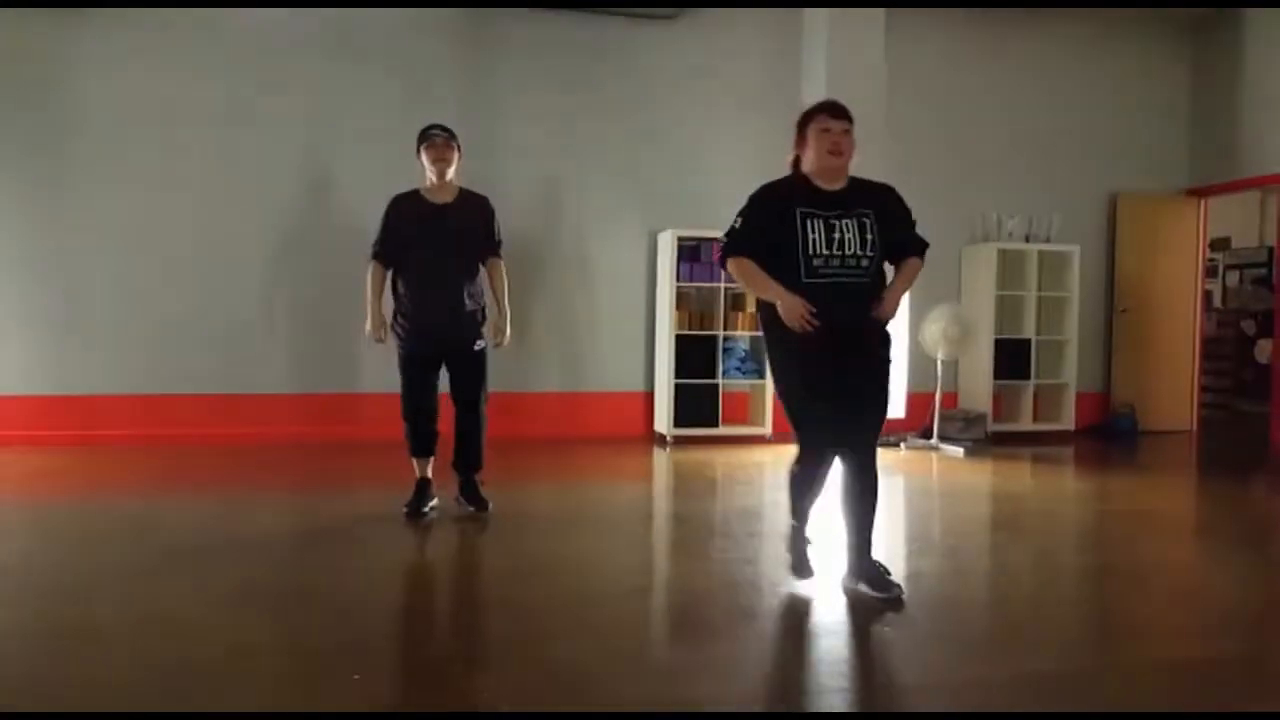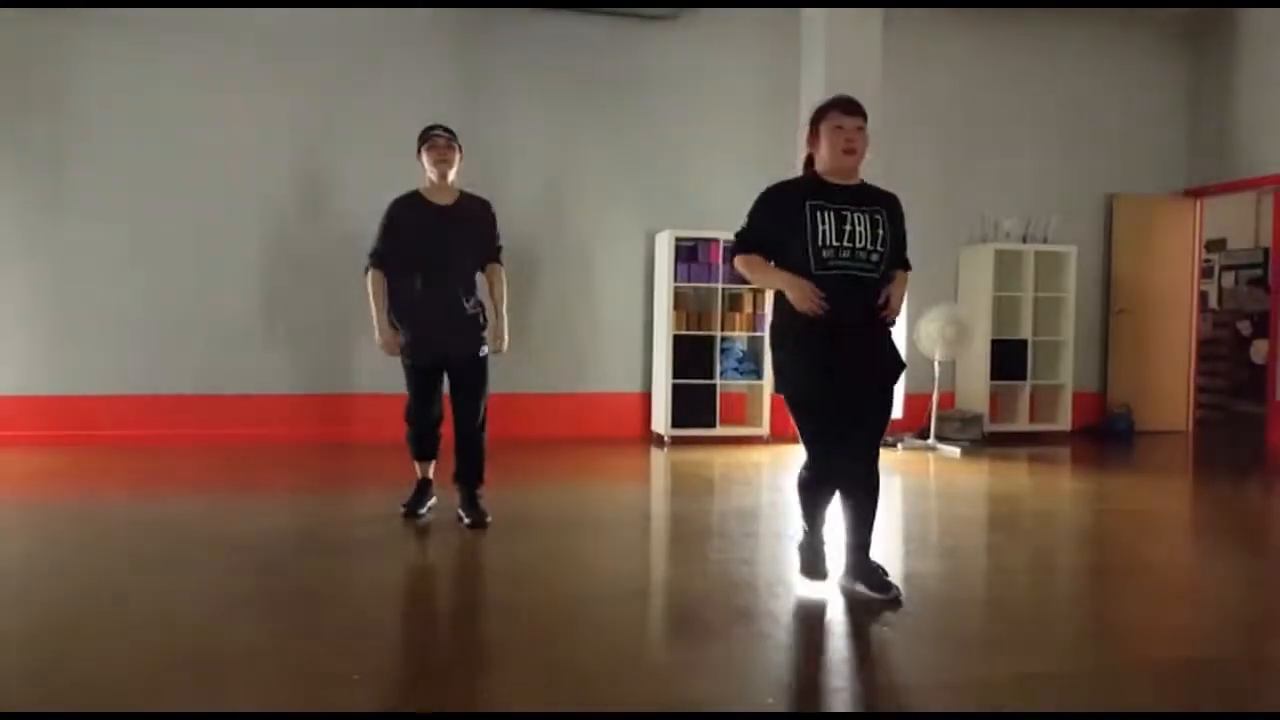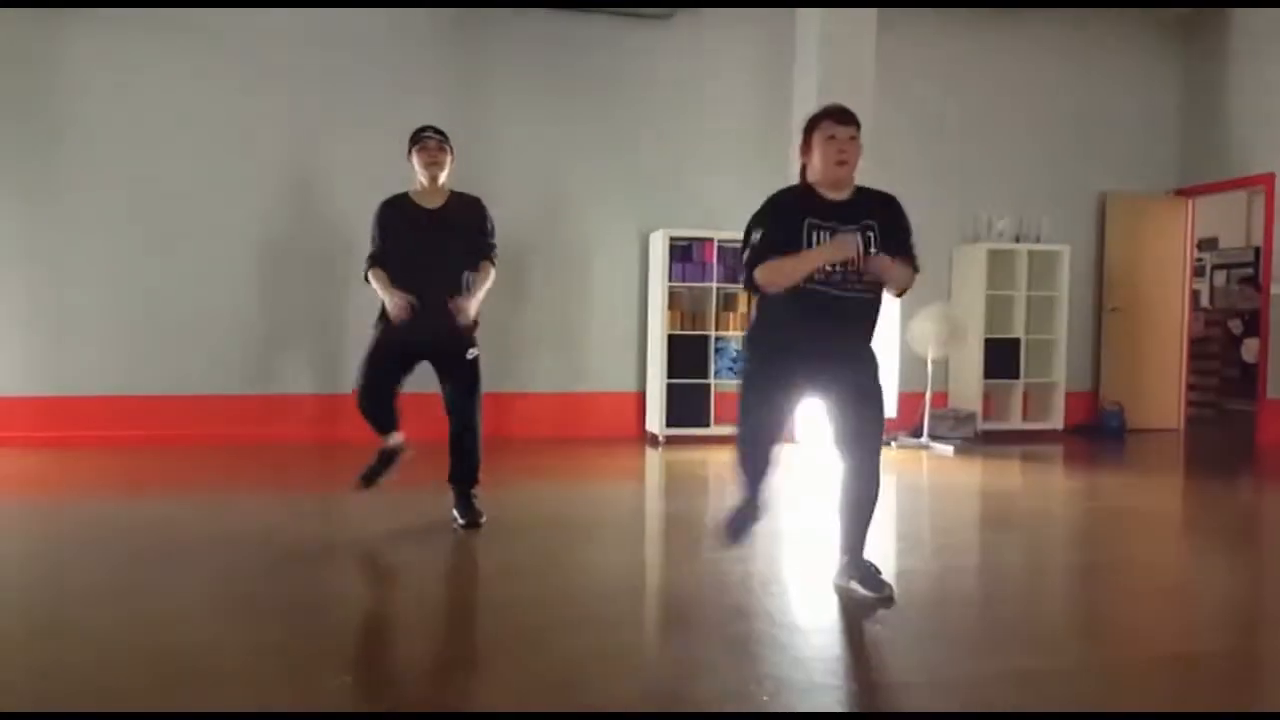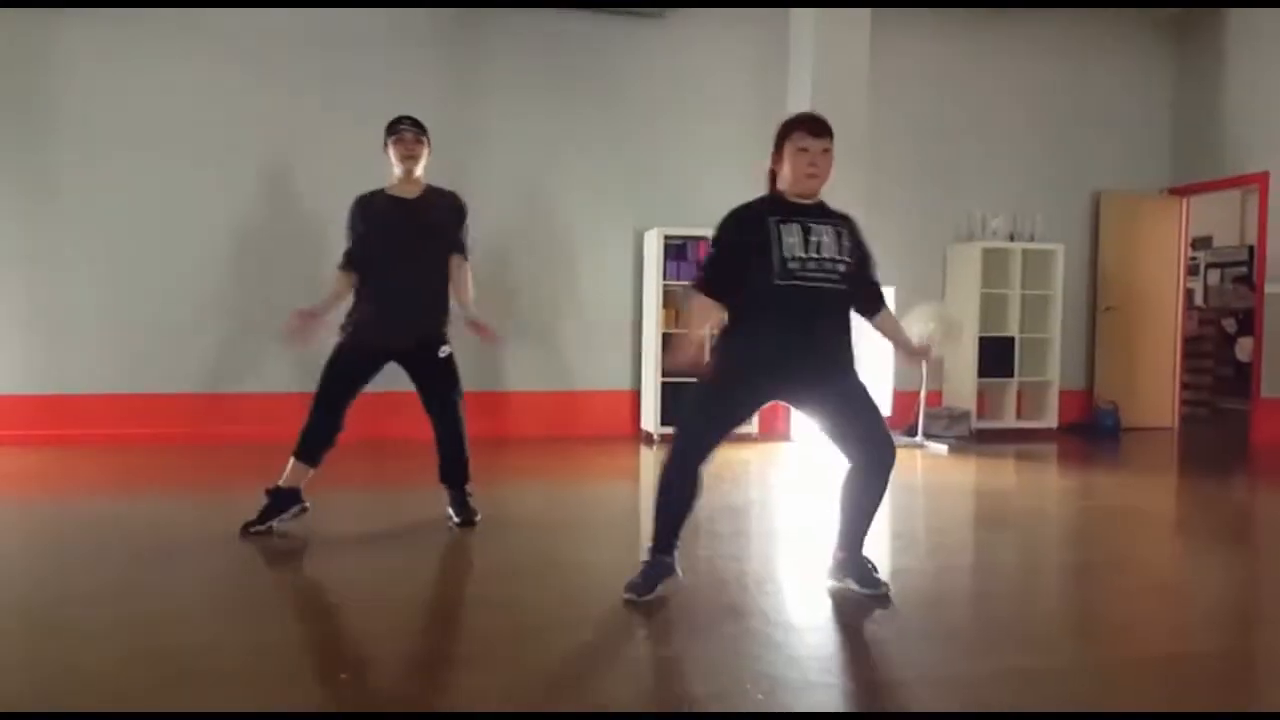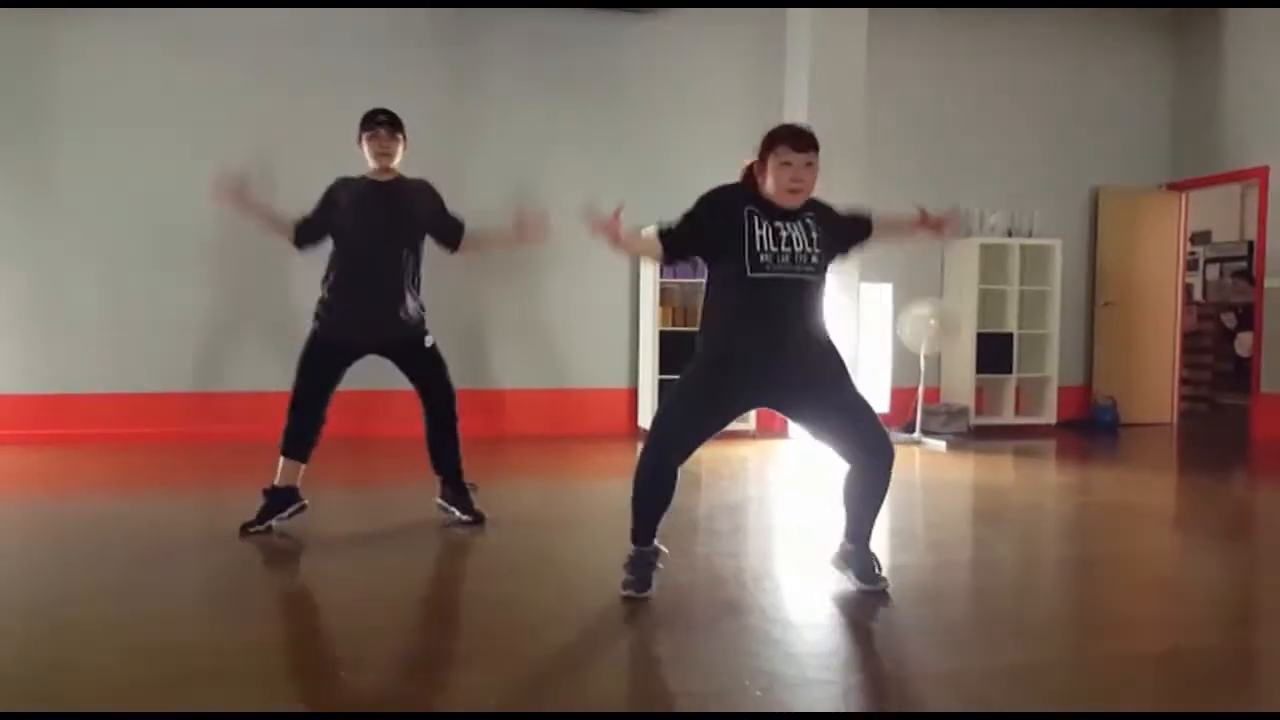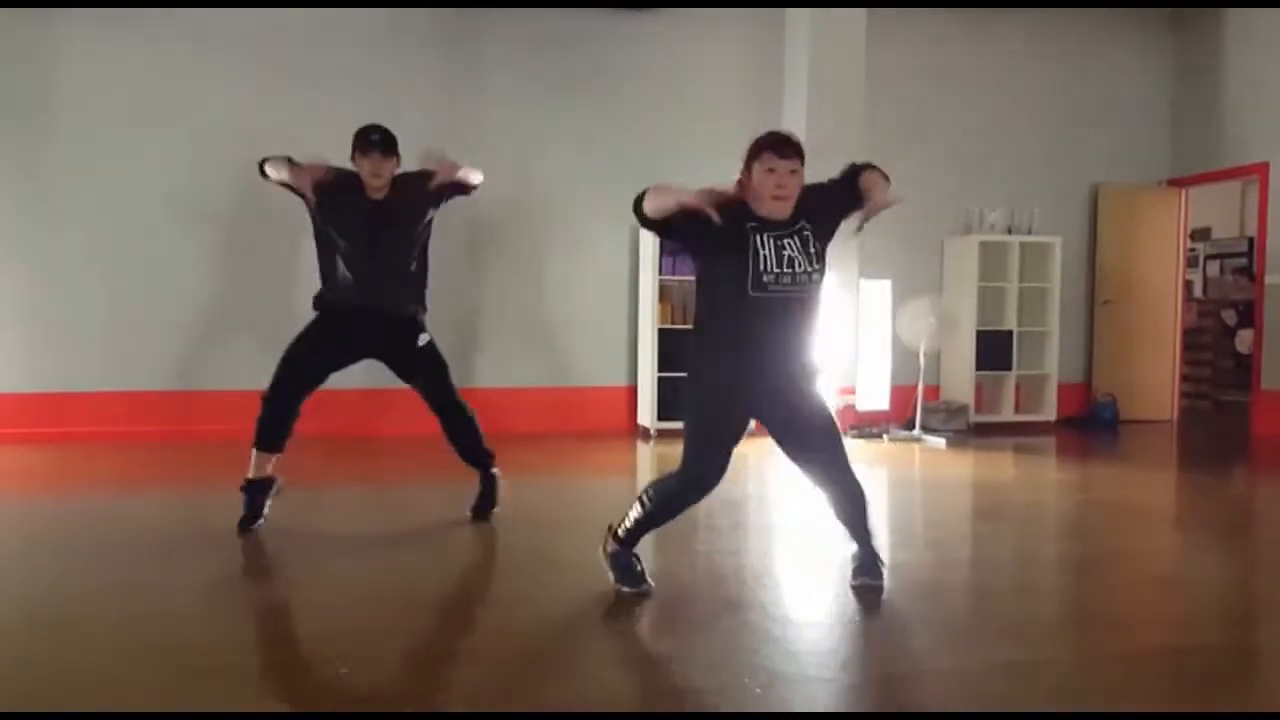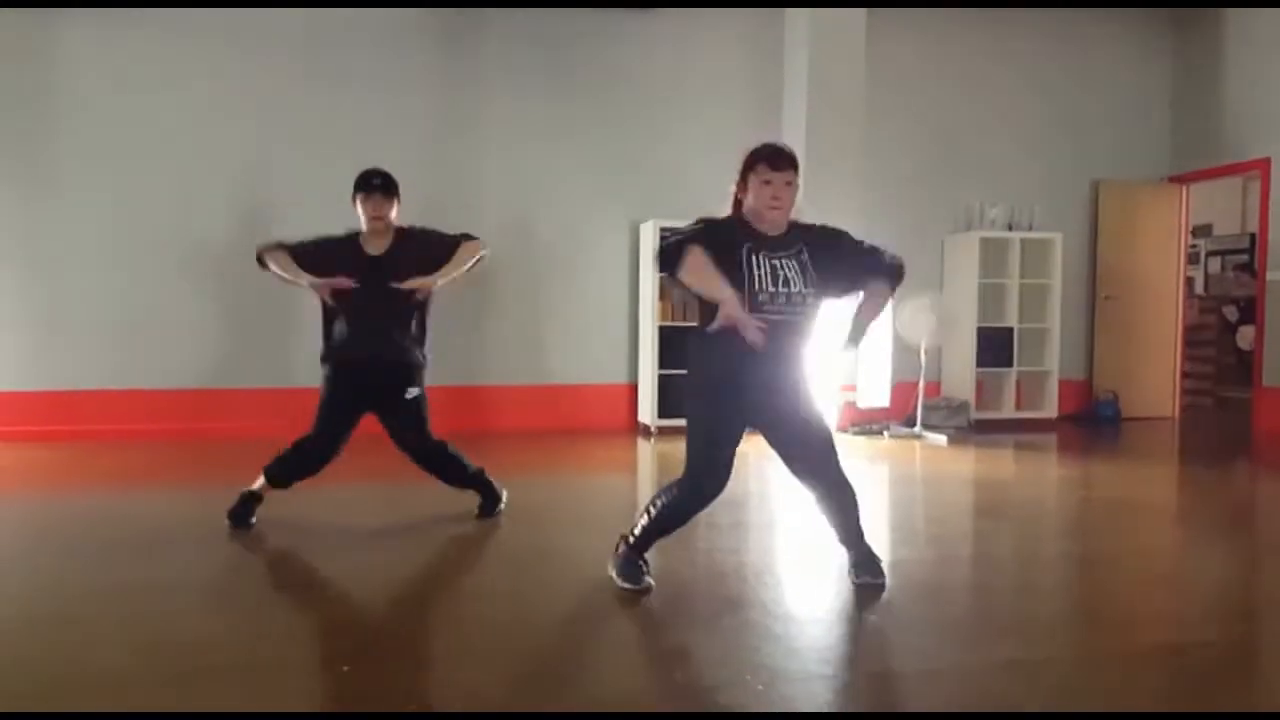
dt=0.2s
person 1, frame 1
left shoulder: (882, 200)
right shoulder: (774, 200)
left elbow: (913, 250)
right elbow: (734, 256)
left wrist: (896, 290)
right wrist: (777, 295)
left hip: (864, 348)
right hip: (799, 348)
left knee: (862, 452)
right knee: (819, 447)
left ankle: (861, 561)
right ankle: (799, 530)
person 1, frame 2
left shoulder: (885, 204)
right shoulder: (786, 197)
left elbow: (896, 267)
right elbow: (742, 256)
left wrist: (897, 292)
right wrist: (786, 284)
left hip: (869, 351)
right hip: (803, 350)
left knee: (866, 456)
right knee: (827, 453)
left ankle: (858, 563)
right ankle: (811, 531)
person 1, frame 3
left shoulder: (886, 211)
right shoulder: (783, 209)
left elbow: (907, 276)
right elbow: (761, 275)
left wrist: (886, 267)
right wrist: (823, 254)
left hip: (851, 353)
right hip: (780, 349)
left knee: (863, 457)
right knee: (756, 440)
left ankle: (851, 560)
right ankle: (752, 498)
person 1, frame 4
left shoulder: (843, 227)
right shoulder: (747, 220)
left elbow: (868, 296)
right elbow: (714, 291)
left wrist: (903, 342)
right wrist: (696, 339)
left hip: (825, 364)
right hip: (748, 358)
left knee: (877, 452)
right knee: (687, 449)
left ankle: (848, 557)
right ankle: (661, 558)
person 1, frame 5
left shoulder: (819, 217)
right shoulder: (727, 206)
left elbow: (856, 228)
right elbow: (672, 245)
left wrist: (915, 225)
right wrist: (623, 240)
left hip: (807, 368)
right hip: (728, 363)
left knee: (873, 450)
right knee: (662, 448)
left ankle: (855, 551)
right ankle: (643, 551)
person 1, frame 6
left shoulder: (816, 212)
right shoulder: (722, 220)
left elbow: (859, 177)
right elbow: (649, 207)
left wrist: (876, 191)
right wrist: (687, 198)
left hip: (787, 379)
right hip: (721, 374)
left knee: (833, 469)
right knee: (698, 474)
left ankle: (865, 551)
right ankle: (621, 544)
person 1, frame 7
left shoulder: (818, 243)
right shoulder: (721, 235)
left elbow: (887, 269)
right elbow: (679, 256)
left wrist: (866, 313)
right wrist: (730, 300)
left hip: (782, 386)
right hip: (718, 384)
left knee: (823, 472)
right knee: (702, 480)
left ankle: (859, 550)
right ankle: (631, 548)
person 2, frame 1
left shoulder: (478, 207)
right shoulder: (401, 207)
left elbow: (493, 259)
right elbow: (379, 261)
left wrist: (502, 312)
right wrist: (373, 312)
left hip: (465, 324)
right hip: (414, 325)
left knee: (471, 403)
right knee: (417, 406)
left ankle: (468, 481)
right ankle: (424, 485)
person 2, frame 2
left shoulder: (480, 211)
right shoulder: (402, 210)
left elbow: (494, 267)
right elbow: (377, 267)
left wrist: (501, 321)
right wrist: (382, 324)
left hip: (468, 330)
right hip: (416, 331)
left knee: (471, 413)
right knee: (423, 412)
left ankle: (470, 495)
right ankle: (424, 487)
person 2, frame 3
left shoulder: (474, 210)
right shoulder: (391, 210)
left elbow: (487, 263)
right elbow: (374, 265)
left wrist: (474, 298)
right wrist: (388, 294)
left hip: (455, 328)
right hip: (402, 324)
left knee: (464, 412)
right knee: (372, 393)
left ankle: (463, 496)
right ankle: (391, 444)
person 2, frame 4
left shoulder: (448, 205)
right shoulder: (367, 205)
left elbow: (456, 258)
right elbow: (352, 267)
left wrist: (468, 310)
right wrist: (322, 308)
left hip: (424, 329)
right hip: (368, 325)
left knee: (447, 408)
right knee: (328, 405)
left ankle: (457, 494)
right ankle: (288, 495)
person 2, frame 5
left shoulder: (421, 193)
right shoulder: (342, 191)
left elbow: (457, 238)
right elbow: (304, 235)
left wrist: (510, 236)
right wrist: (251, 207)
left hip: (401, 321)
right hip: (339, 319)
left knee: (440, 397)
right knee: (307, 396)
left ankle: (453, 490)
right ankle: (285, 493)
person 2, frame 6
left shoulder: (416, 189)
right shoulder: (335, 187)
left elbow: (473, 181)
right elbow: (271, 168)
left wrist: (455, 172)
right wrist: (293, 174)
left hip: (400, 320)
right hip: (343, 316)
left knee: (442, 397)
right knee: (286, 388)
left ankle: (487, 474)
right ankle: (261, 480)
person 2, frame 7
left shoulder: (417, 243)
right shoulder: (335, 250)
left elbow: (473, 246)
right elbow: (268, 254)
left wrist: (434, 280)
right wrist: (309, 280)
left hip: (401, 367)
right hip: (349, 368)
left knee: (417, 444)
right knee: (324, 441)
left ankle: (486, 486)
right ankle: (255, 492)
